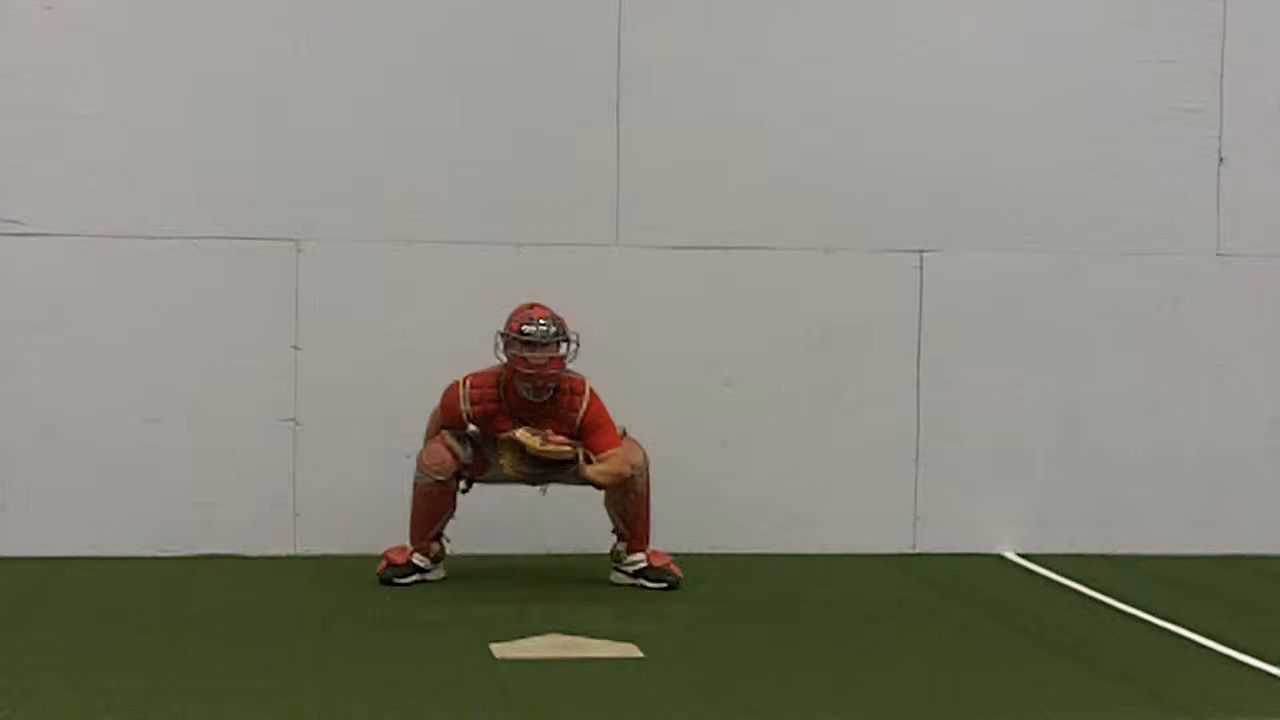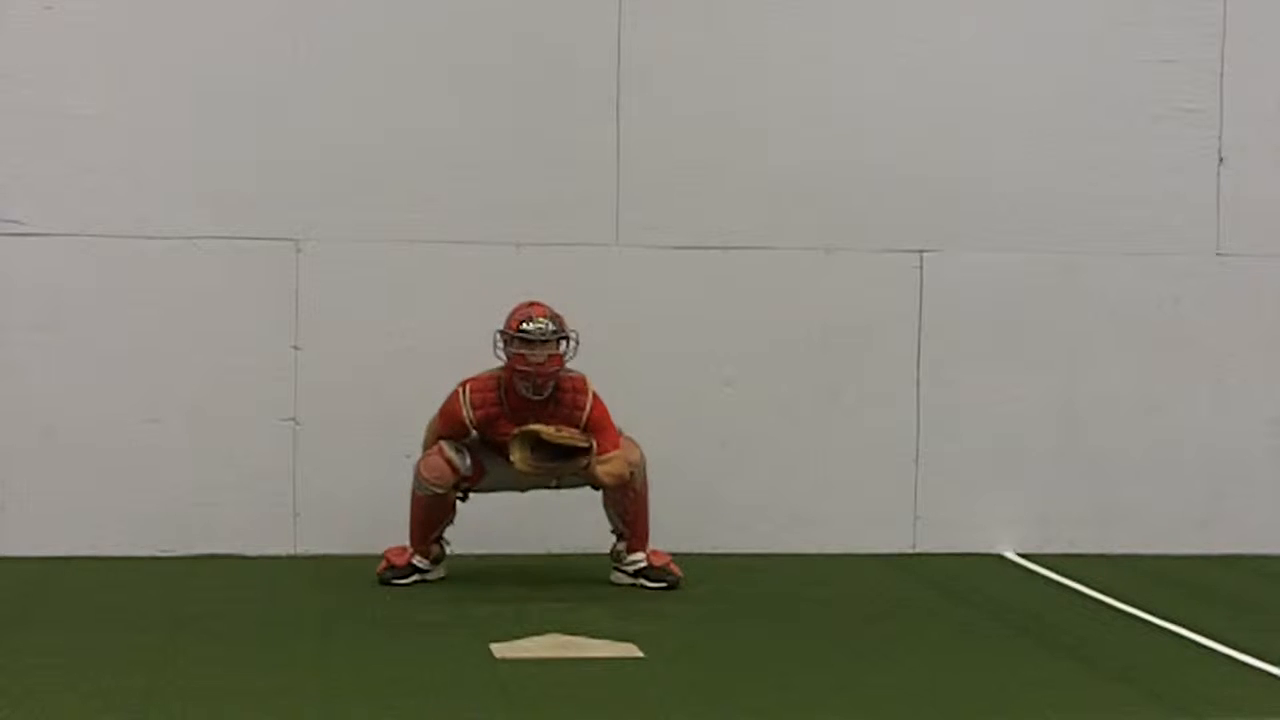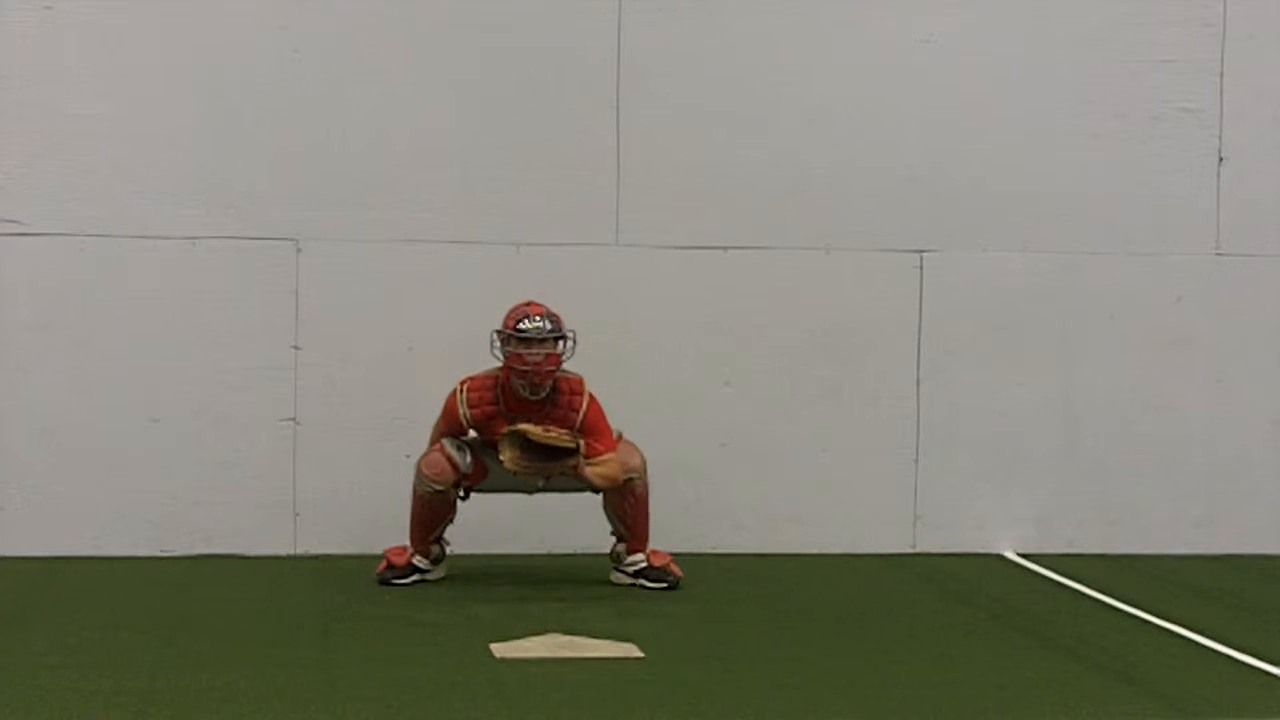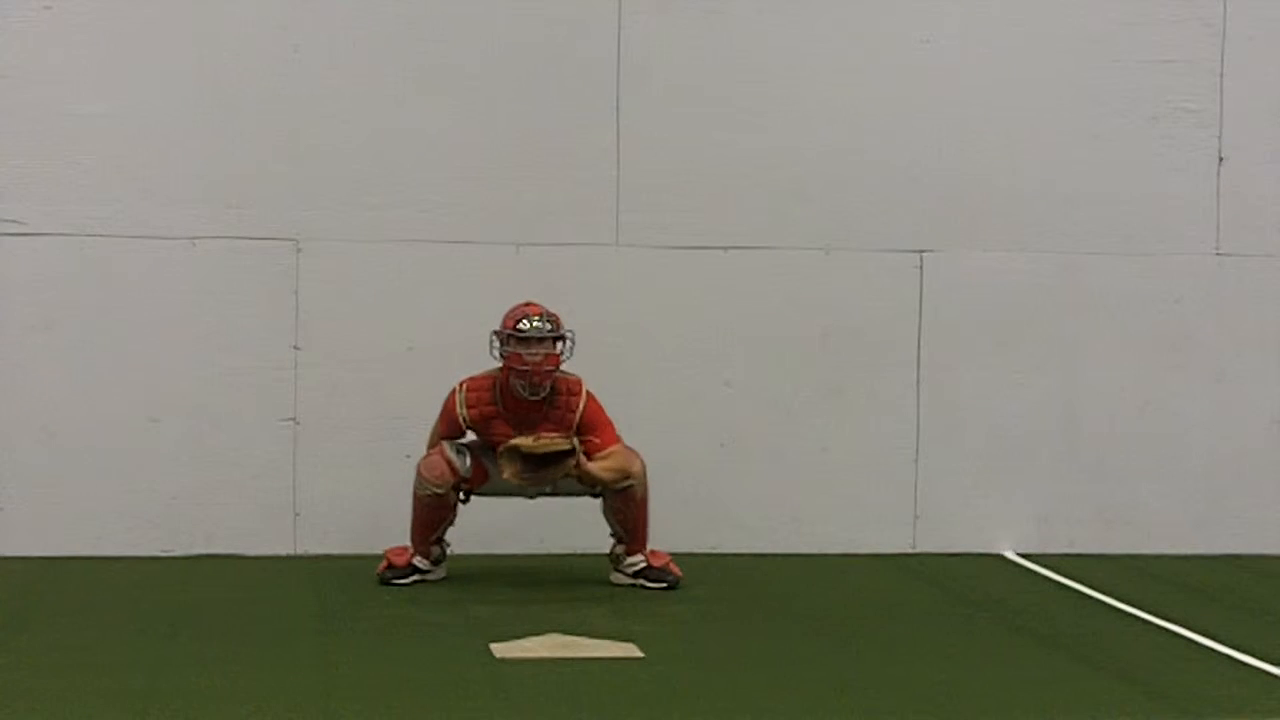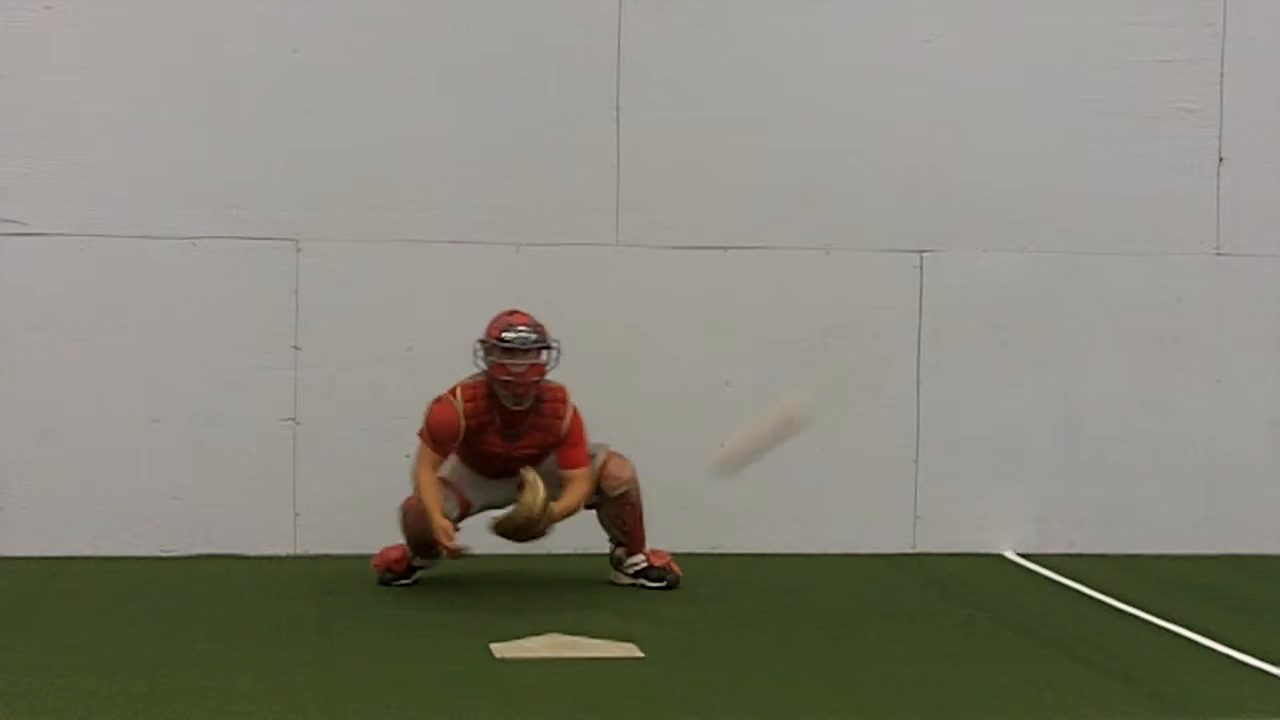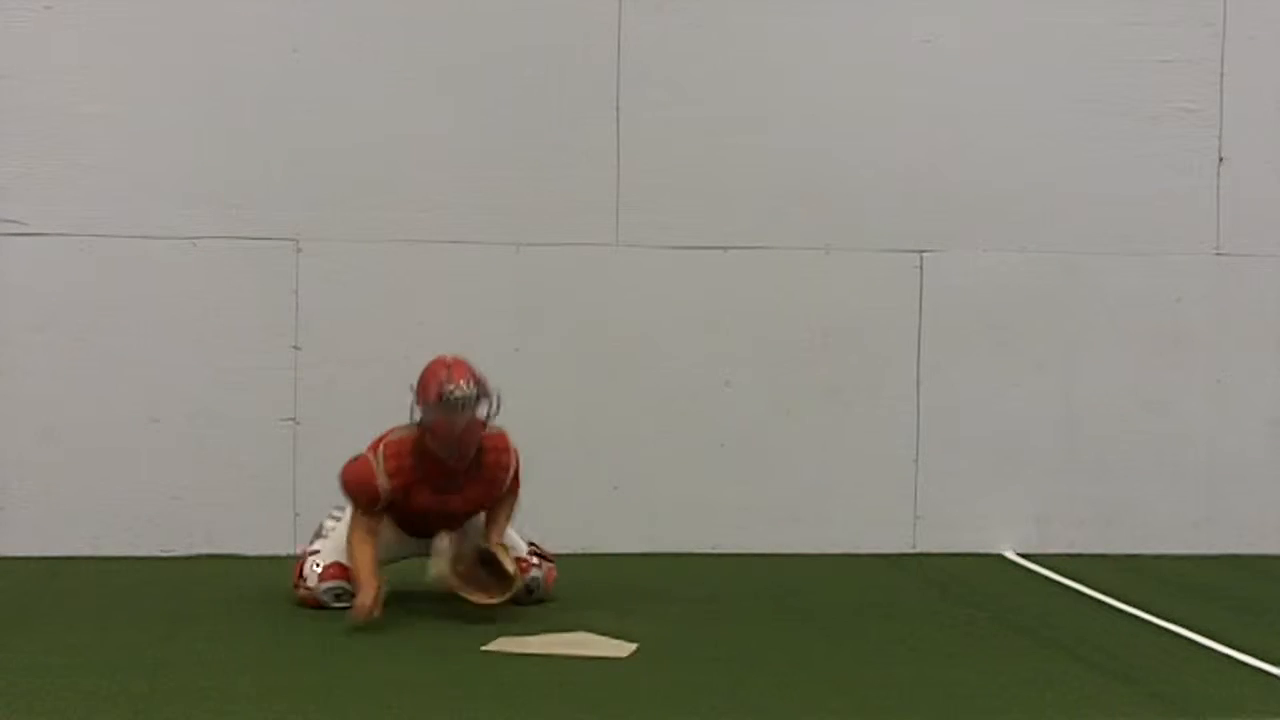
dt=0.4s
person 1, frame 1
left shoulder: (579, 396)
right shoulder: (477, 391)
left elbow: (619, 467)
right elbow: (439, 422)
left wrist: (586, 473)
right wrist: (431, 471)
right hip: (497, 455)
left knee: (632, 458)
right knee: (436, 457)
left ankle: (633, 557)
right ankle: (423, 554)
person 1, frame 2
left shoulder: (580, 397)
right shoulder: (475, 396)
left elbow: (618, 470)
right elbow: (437, 432)
left wrist: (594, 473)
right wrist: (431, 479)
right hip: (495, 461)
left knee: (628, 456)
right knee: (433, 468)
left ankle: (632, 558)
right ankle: (424, 556)
person 1, frame 3
left shoulder: (577, 398)
right shoulder: (473, 395)
left elbow: (613, 473)
right elbow: (441, 438)
left wrist: (584, 473)
right wrist: (439, 478)
right hip: (496, 463)
left knee: (628, 461)
right knee: (434, 464)
left ankle: (632, 559)
right ankle: (424, 555)
person 1, frame 4
left shoulder: (576, 399)
right shoulder: (472, 396)
left elbow: (620, 464)
right elbow: (438, 439)
left wrist: (587, 470)
right wrist: (432, 481)
right hip: (497, 466)
left knee: (631, 467)
right knee: (435, 469)
left ankle: (631, 559)
right ankle: (425, 557)
person 1, frame 5
left shoulder: (559, 407)
right shoulder: (459, 401)
left elbow: (580, 482)
right elbow: (426, 469)
left wrist: (553, 513)
right wrist: (437, 522)
left hip: (539, 470)
right hip: (471, 472)
left knee: (617, 472)
right knee: (418, 513)
left ankle: (633, 560)
right ankle: (418, 558)
person 1, frame 6
left shoulder: (500, 452)
right shoulder: (389, 456)
left elbow: (506, 496)
right elbow: (363, 531)
left wrist: (493, 538)
right wrist: (367, 590)
left hip: (463, 526)
right hip: (392, 525)
left knee: (537, 583)
right knee: (321, 591)
right ankle: (332, 531)
